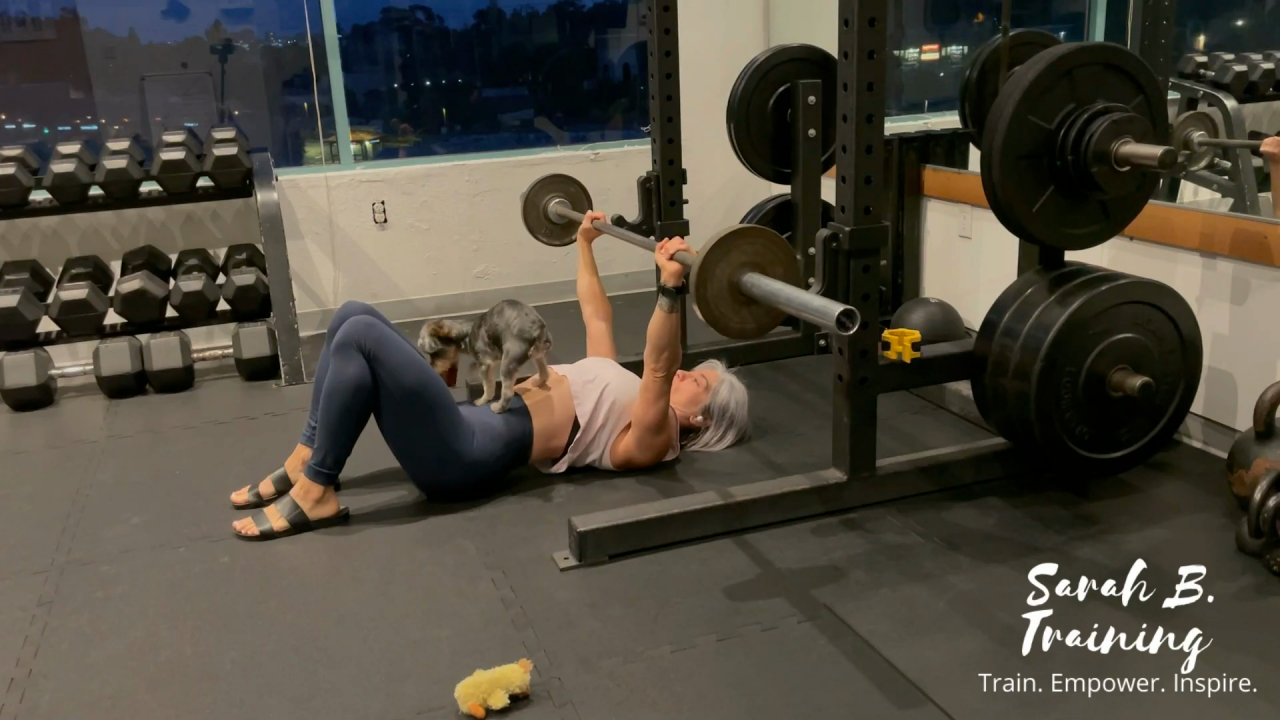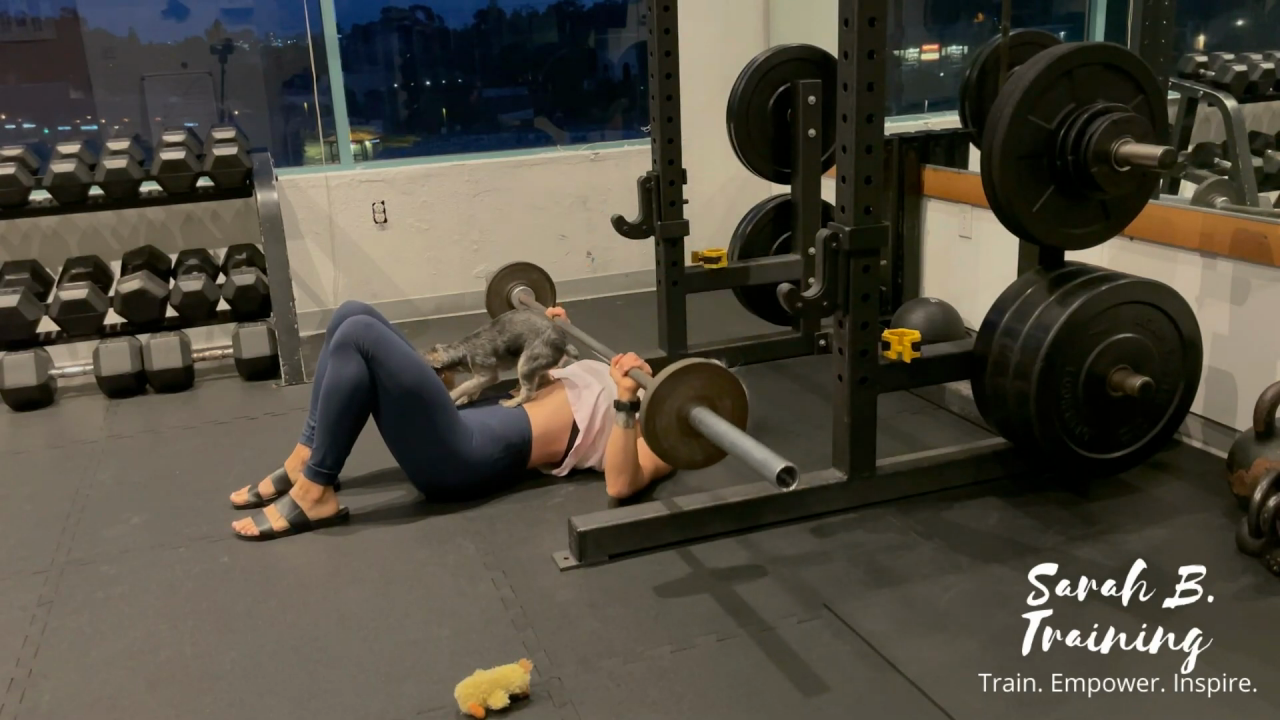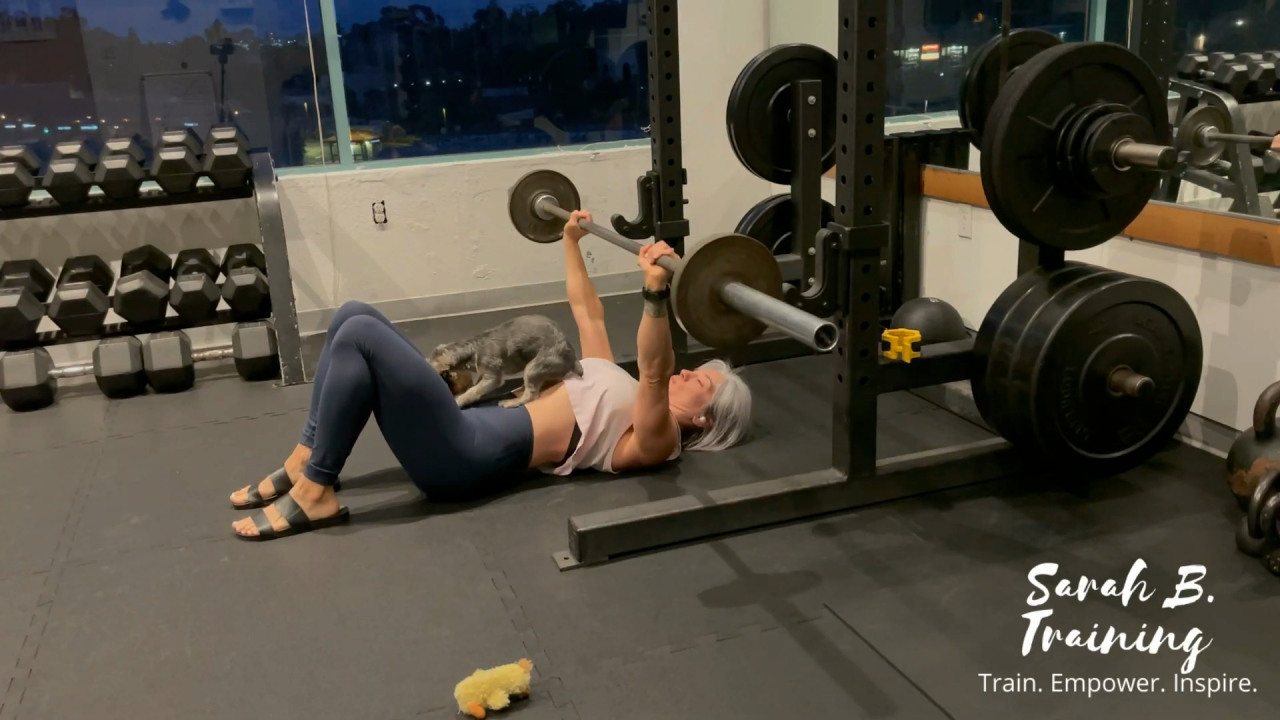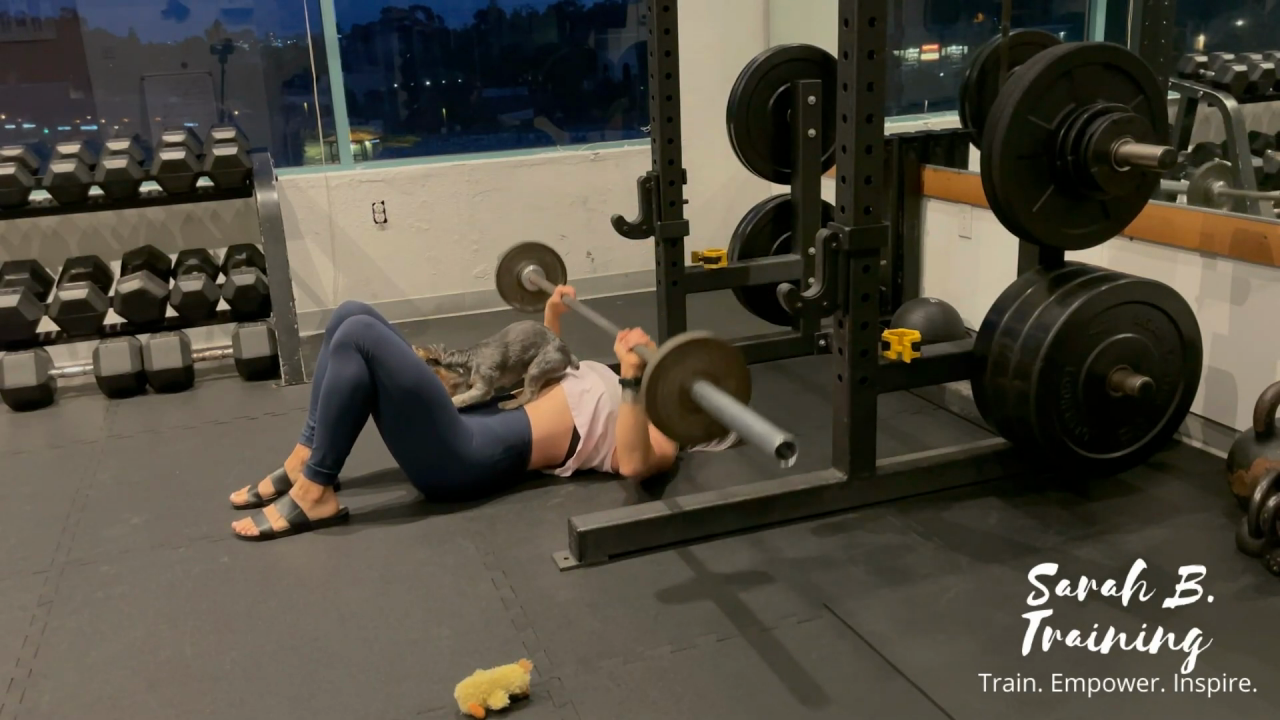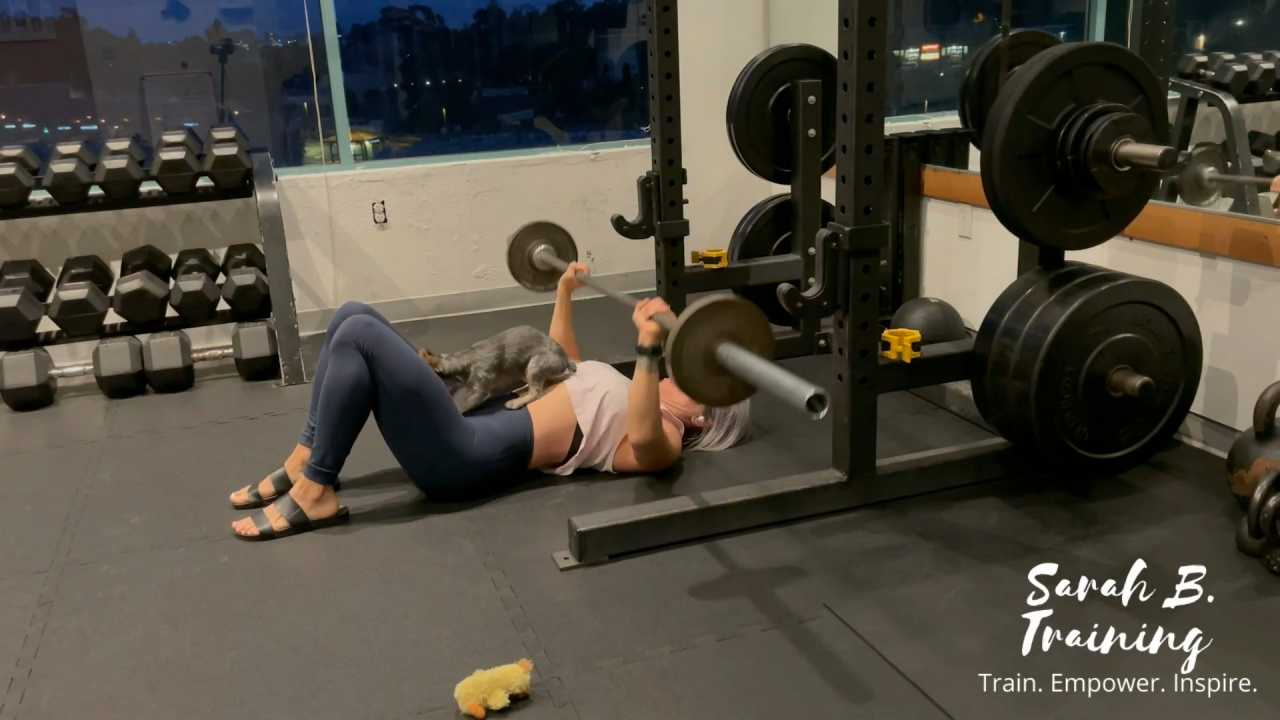
dt=1s
person 1, frame 1
left shoulder: (652, 437)
right shoulder: (623, 392)
left elbow: (659, 367)
right elbow: (596, 316)
left wrist: (670, 287)
right wrist: (585, 244)
left hip: (465, 454)
right hip: (467, 420)
left knee: (359, 336)
right knee: (353, 315)
left ankle: (315, 493)
right ankle: (303, 462)
person 1, frame 2
right shoulder: (635, 406)
left elbow: (621, 485)
left wrist: (628, 402)
left hip: (465, 457)
right hip: (469, 420)
left knee: (358, 334)
right knee: (353, 315)
left ankle: (313, 495)
right ankle: (299, 466)
person 1, frame 3
left shoulder: (656, 438)
right shoulder: (619, 389)
left elbow: (655, 372)
right elbow: (587, 312)
left wrist: (656, 291)
right wrist: (571, 242)
left hip: (469, 456)
right hip: (471, 424)
left knee: (360, 336)
right knee: (354, 315)
left ankle: (315, 494)
right ankle: (302, 465)
person 1, frame 4
left shoulder: (659, 440)
left elbow: (632, 464)
left wrist: (633, 376)
right wrist: (552, 317)
left hip: (467, 459)
right hip: (468, 421)
left knee: (357, 336)
right knee: (352, 317)
left ankle: (314, 496)
right ankle: (302, 465)
person 1, frame 5
left shoulder: (663, 442)
right shoulder: (623, 394)
left elbow: (645, 435)
right elbow: (562, 354)
left wrist: (651, 345)
right wrist: (566, 290)
left hip: (467, 457)
right hip: (471, 422)
left knee: (358, 333)
right knee: (352, 316)
left ankle: (315, 494)
right ankle: (301, 463)
